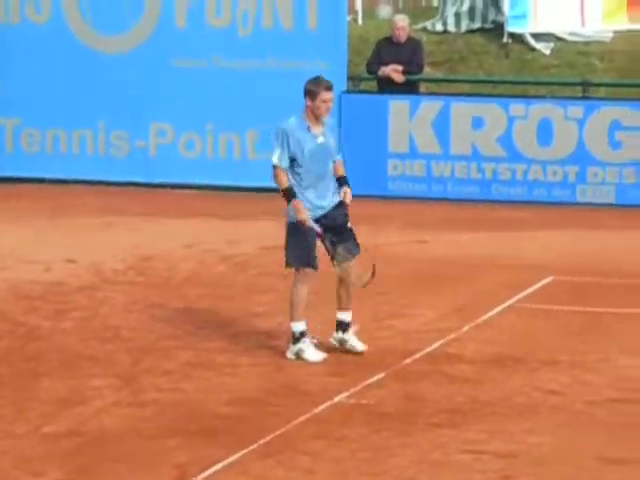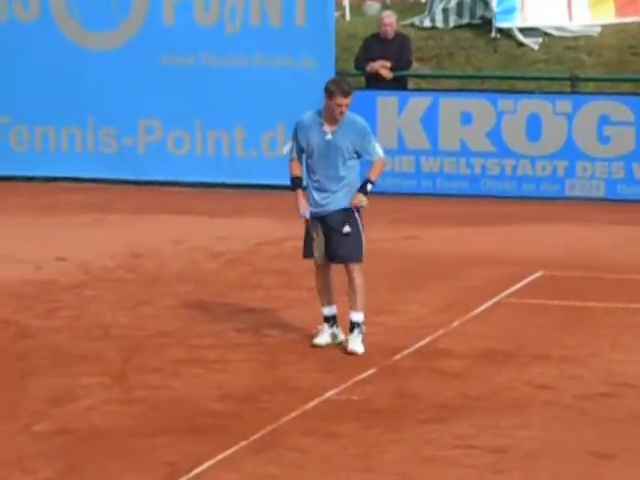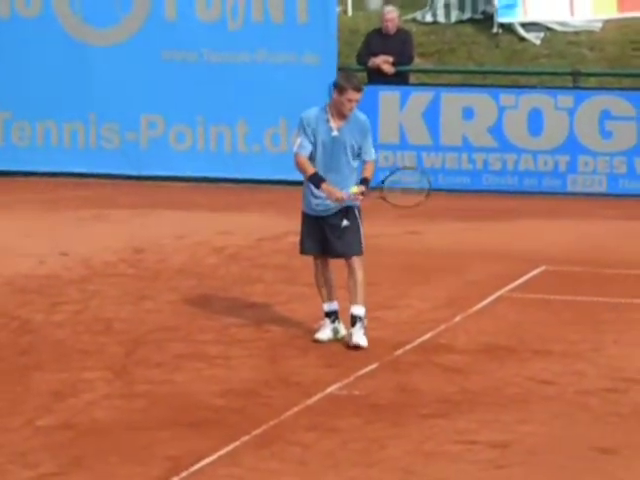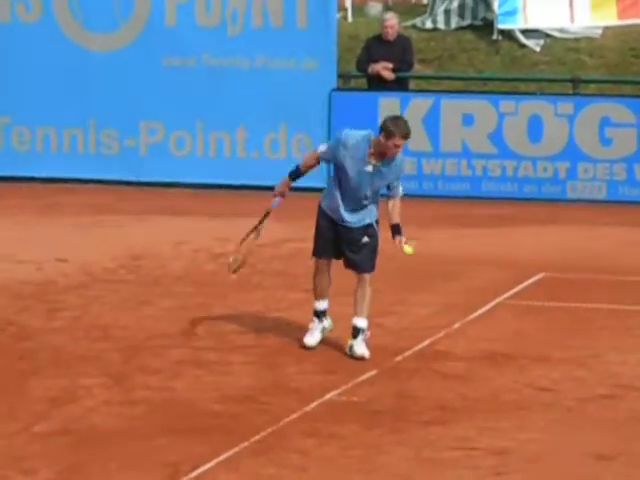
dt=1s
person 1, frame 1
left shoulder: (329, 127)
right shoulder: (289, 130)
right elbow: (279, 170)
left wrist: (344, 185)
right wrist: (295, 203)
left hip: (332, 207)
right hip: (304, 214)
left knee: (347, 265)
right knee: (303, 273)
left ankle: (344, 330)
right ankle: (298, 340)
person 1, frame 2
left shoulder: (358, 126)
right shoulder: (304, 124)
left elbow: (379, 159)
right elbow: (296, 160)
left wrist: (365, 189)
right wrist: (299, 193)
left hip: (346, 207)
right hip: (316, 207)
left knee: (353, 266)
right knee: (321, 265)
left ankle: (356, 329)
right ankle: (331, 325)
person 1, frame 3
left shoulder: (361, 123)
right shoulder: (309, 119)
left elbow: (368, 160)
right elbow: (300, 159)
left wrist: (364, 184)
right wrist: (326, 186)
left hip: (347, 204)
right hip: (315, 205)
left knee: (354, 260)
right knee: (320, 261)
left ankle: (357, 324)
right ankle: (332, 320)
person 1, frame 4
left shoulder: (396, 164)
right shoulder: (348, 141)
left elbow: (394, 198)
right elbow: (317, 157)
left wrist: (397, 232)
right wrist: (290, 179)
left hip: (363, 220)
right hip: (331, 213)
left knee: (364, 275)
right knee: (322, 263)
left ankle: (359, 336)
right ankle: (320, 319)
